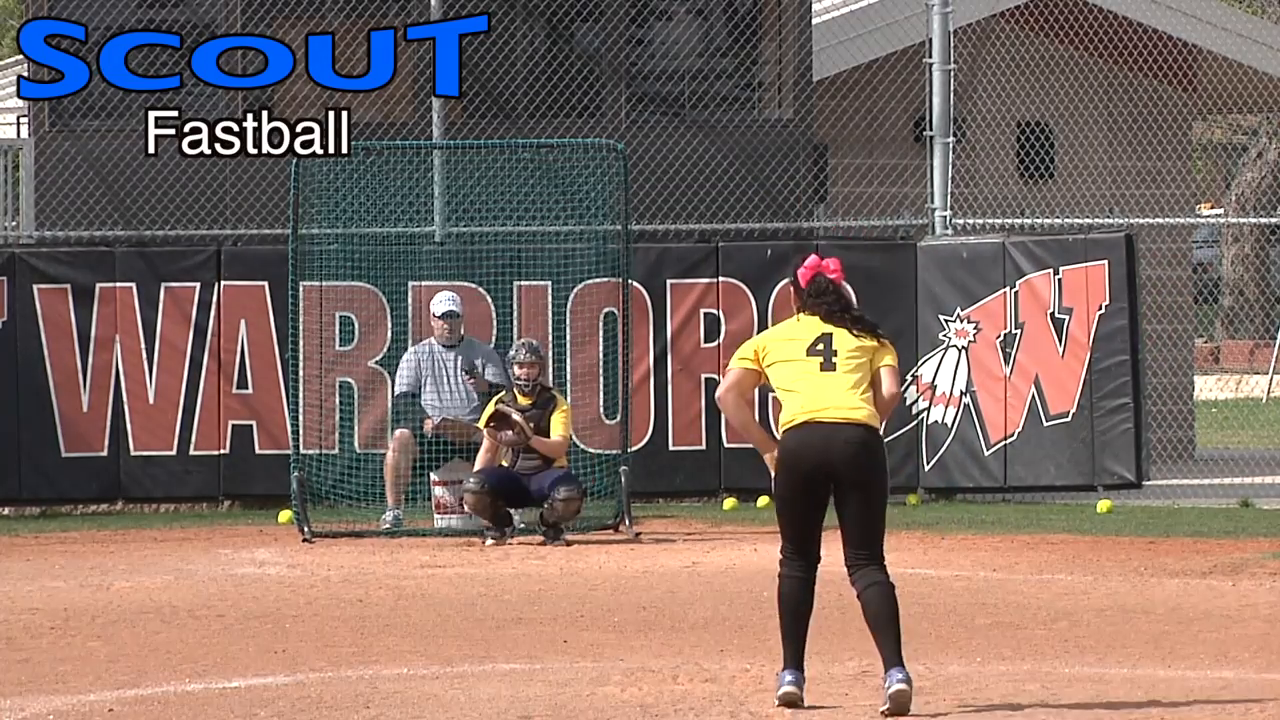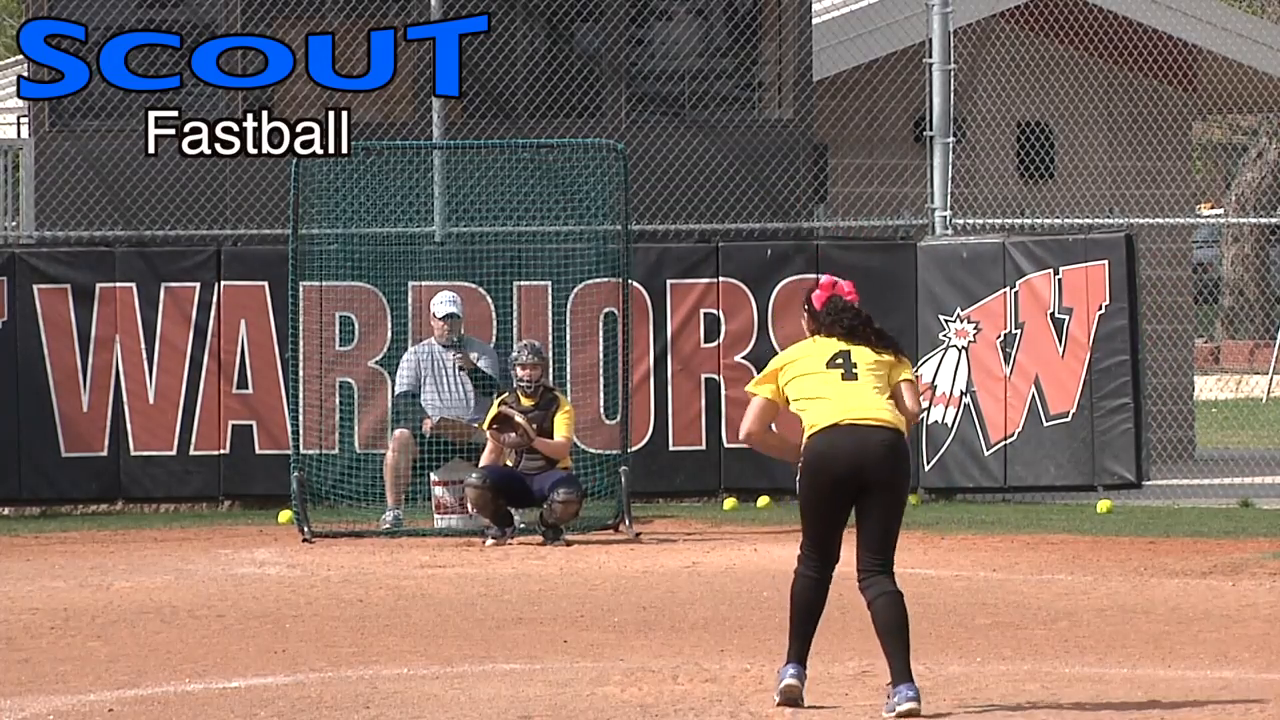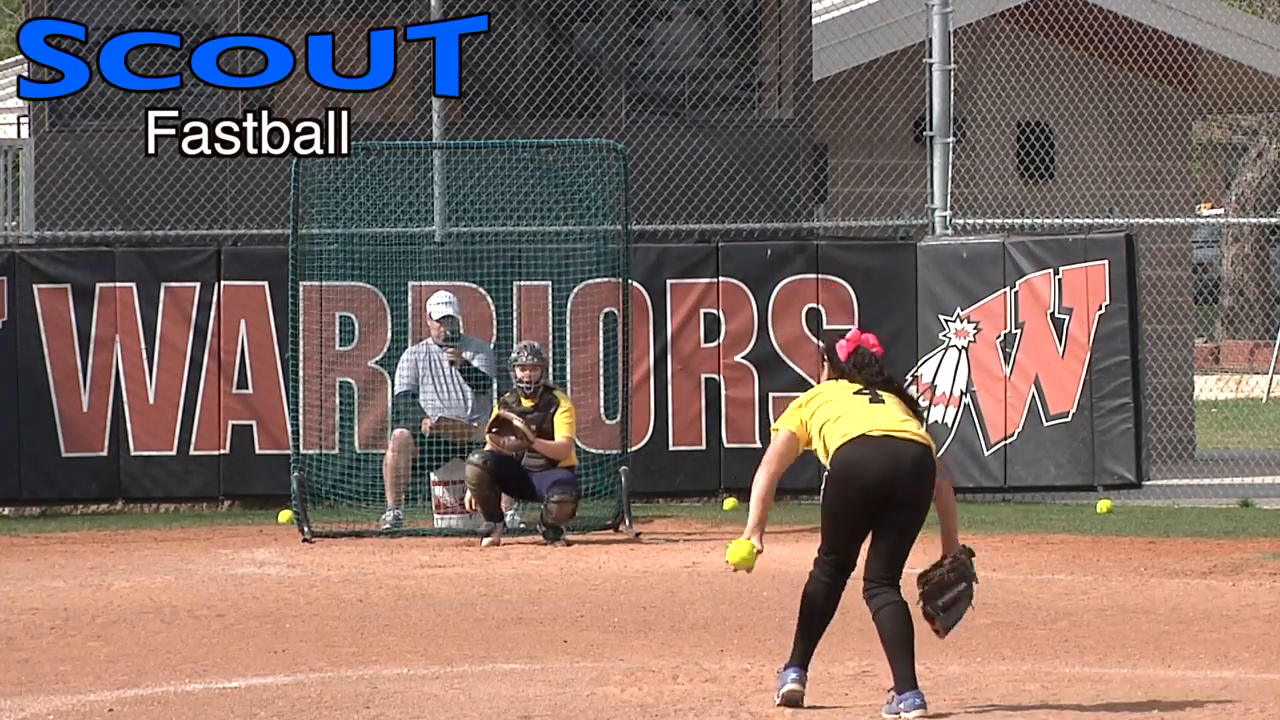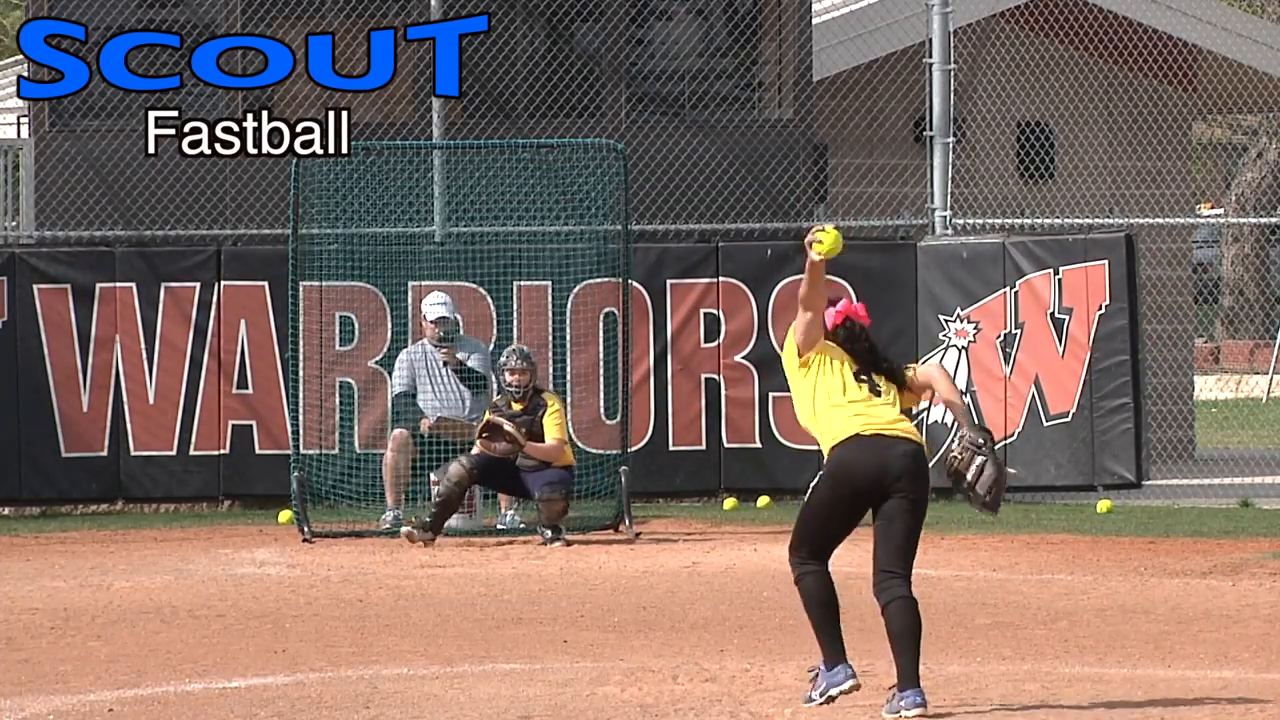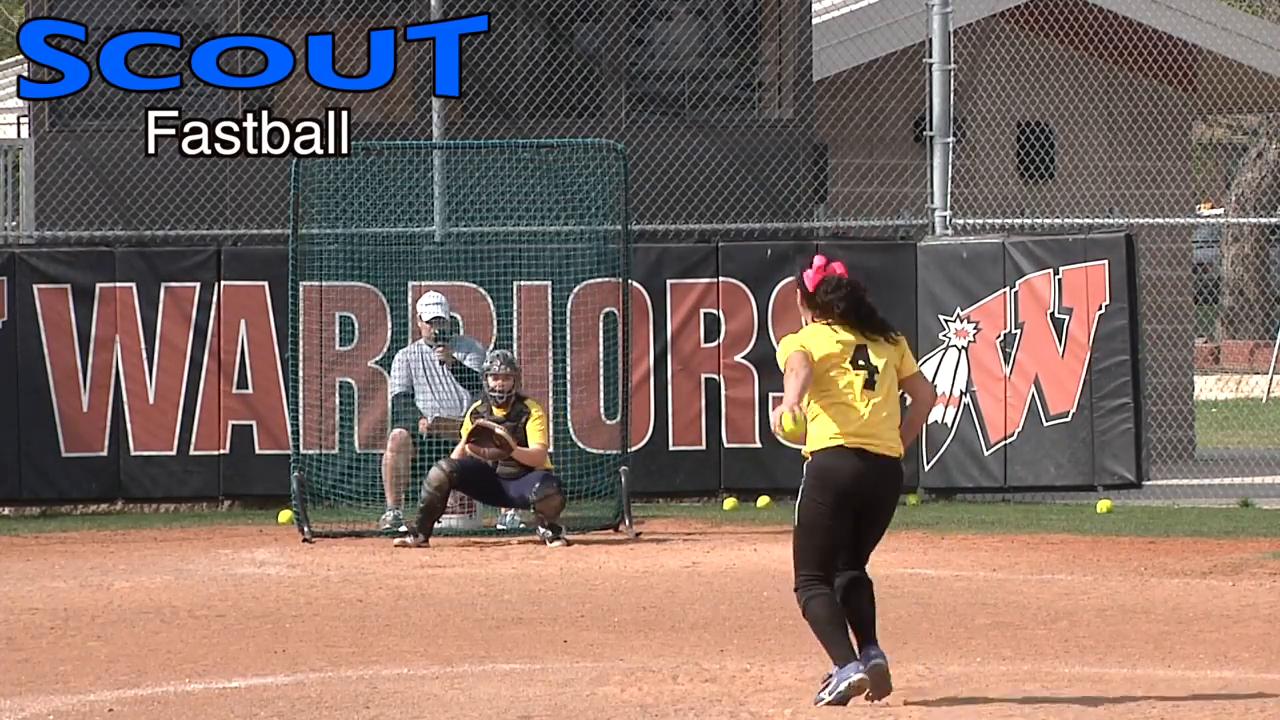
dt=0.2s
person 1, frame 1
left shoulder: (772, 338)
right shoulder: (870, 335)
left elbow: (728, 395)
right elbow: (890, 393)
left wrist: (766, 448)
left hip: (801, 444)
right hip: (859, 442)
left knee: (797, 562)
right knee: (866, 564)
left ankle: (792, 674)
right ankle: (895, 671)
person 1, frame 2
left shoulder: (790, 358)
right shoulder: (885, 352)
left elbow: (750, 431)
right elbow: (911, 408)
left wrist: (801, 459)
left hip: (827, 447)
right hip: (886, 445)
left knee: (814, 561)
right knee: (876, 570)
left ankle: (793, 670)
person 1, frame 3
left shoulder: (813, 400)
right shoulder: (897, 398)
left elbow: (770, 467)
right elbow: (940, 478)
left wrist: (754, 528)
right wrist: (950, 541)
left hip: (857, 463)
right hip: (914, 460)
left knee: (830, 566)
right knee: (883, 583)
left ankle: (796, 672)
person 1, frame 4
left shoulder: (805, 352)
right shoulder: (882, 363)
left elbow: (806, 300)
right elbow: (937, 377)
left wrist: (811, 270)
right wrist: (965, 421)
left hip: (853, 457)
right hip: (909, 459)
left knee: (807, 558)
right knee: (892, 580)
left ankle: (835, 667)
person 1, frame 5
left shoulder: (800, 342)
right shoulder: (886, 337)
left elbow: (799, 378)
right elbow: (924, 393)
right wrist: (906, 440)
left hip: (834, 466)
right hip: (890, 470)
left knee: (814, 580)
right knee: (850, 569)
left ankle: (848, 667)
right ankle: (869, 651)
person 2, frame 1
left shoulder: (483, 352)
right shoulder: (415, 354)
right elbow: (403, 399)
left wrist: (486, 386)
right wrist: (422, 419)
left hip: (474, 430)
right hip: (431, 431)
right knee: (401, 438)
right ankle: (393, 511)
person 2, frame 2
left shoulder: (481, 350)
right shoulder: (415, 354)
left elbow: (490, 388)
right elbow: (403, 399)
left wrist: (469, 366)
right wrist: (421, 419)
right hip: (430, 431)
right knee: (400, 438)
right ankle: (393, 511)
person 2, frame 3
left shoulder: (478, 349)
right shoulder: (412, 354)
left elbow: (484, 386)
right elbow: (402, 397)
left wrist: (461, 362)
right wrist: (420, 418)
left hip: (472, 427)
right hip: (428, 431)
right knee: (398, 438)
right ankle: (392, 511)
person 2, frame 4
left shoulder: (474, 348)
right shoulder: (409, 356)
left elbow: (480, 385)
right elbow: (401, 400)
left wrist: (456, 363)
right wrist: (419, 419)
left hip: (472, 429)
right hip: (429, 430)
right knee: (399, 437)
right ankle: (393, 511)
person 2, frame 5
left shoulder: (470, 348)
right shoulder: (406, 356)
left elbow: (478, 385)
right elbow: (400, 400)
left wrist: (451, 362)
right wrist: (418, 419)
right hip: (427, 430)
right knee: (398, 437)
right ankle: (393, 511)
person 3, frame 1
left shoulder: (555, 403)
right shoulder: (500, 403)
left elbow: (560, 449)
right elbow: (488, 449)
left wrist: (528, 437)
right wrist: (474, 487)
left hip: (546, 475)
right hip: (511, 477)
left knee: (570, 494)
right knee: (473, 489)
left ankle: (550, 526)
right ankle: (501, 526)
person 3, frame 2
left shoulder: (558, 404)
right shoulder: (504, 404)
left elbow: (563, 450)
right elbow: (492, 450)
left wrist: (531, 439)
right wrist: (475, 488)
left hip: (549, 475)
right hip: (515, 477)
left knee: (569, 497)
right knee: (476, 484)
left ankle: (549, 526)
right ankle: (503, 527)
person 3, frame 3
left shoulder: (560, 403)
right shoulder: (506, 404)
left elbow: (564, 448)
right elbow: (493, 447)
left wrist: (531, 441)
right wrist: (473, 486)
left hip: (554, 472)
right hip: (520, 472)
left knee: (563, 498)
right knee: (478, 461)
left ankle: (551, 527)
right ankle: (493, 524)
person 3, frame 4
left shoulder: (549, 405)
right shoulder: (497, 406)
left elbow: (555, 452)
right elbow: (482, 445)
left wrist: (523, 445)
right wrist: (464, 472)
left hip: (549, 470)
right hip: (514, 470)
left knee: (552, 495)
right knee: (462, 465)
left ankle: (550, 529)
right ankle: (430, 527)
person 3, frame 5
left shoulder: (530, 411)
right shoulder: (477, 410)
left elbow: (539, 457)
right elbow: (463, 448)
left wrist: (511, 449)
right wrist: (442, 480)
left hip: (522, 481)
right hip: (489, 481)
left knee: (549, 490)
right knee: (441, 470)
left ankle: (548, 529)
right ankle: (421, 532)
